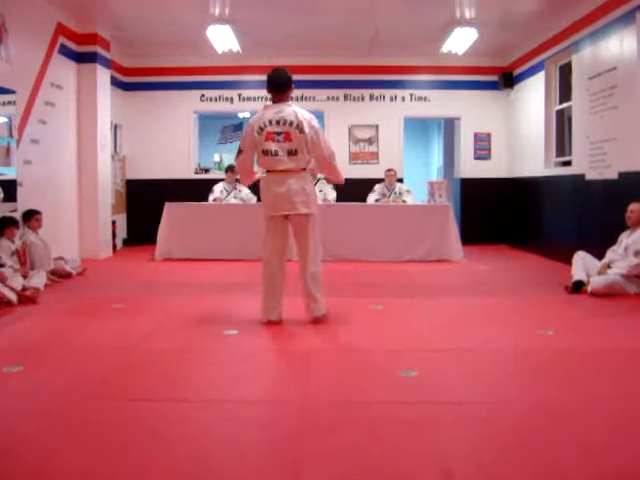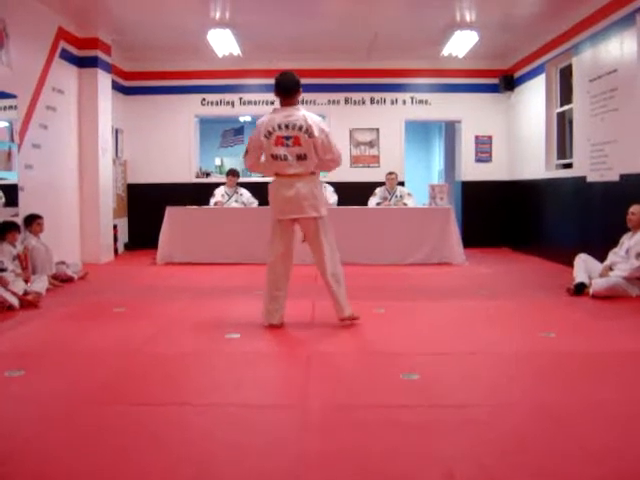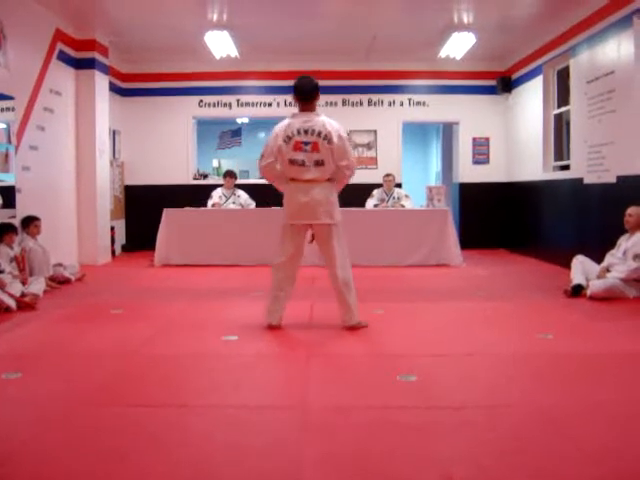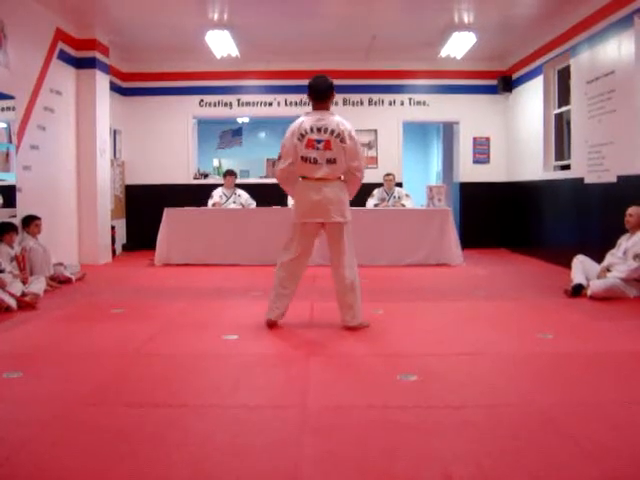
dt=0.2s
person 1, frame 1
left shoulder: (256, 121)
right shoulder: (306, 118)
left elbow: (243, 159)
right elbow: (325, 155)
left wrist: (248, 178)
right wrist: (337, 178)
left hip: (271, 187)
right hip: (299, 186)
left knee: (273, 254)
right knee: (309, 252)
left ankle: (271, 312)
right ankle: (316, 309)
person 1, frame 2
left shoulder: (264, 124)
right shoulder: (314, 121)
left elbow: (250, 160)
right elbow: (333, 158)
right wrist: (313, 164)
left hip: (280, 191)
right hip: (308, 189)
left knee: (278, 258)
right knee: (326, 253)
left ankle: (273, 315)
right ankle: (342, 309)
person 1, frame 3
left shoulder: (283, 128)
right shoulder: (332, 127)
left elbow: (266, 165)
right elbow: (347, 167)
left hip: (295, 197)
right hip: (323, 197)
left knee: (286, 260)
right knee: (338, 260)
left ankle: (274, 317)
right ankle: (351, 317)
person 1, frame 4
left shoulder: (297, 127)
right shoulder: (344, 127)
left elbow: (283, 168)
right elbow: (357, 169)
left hip: (306, 195)
right hip: (335, 196)
left knee: (292, 258)
right knee: (344, 260)
left ankle: (274, 314)
right ankle: (352, 318)
